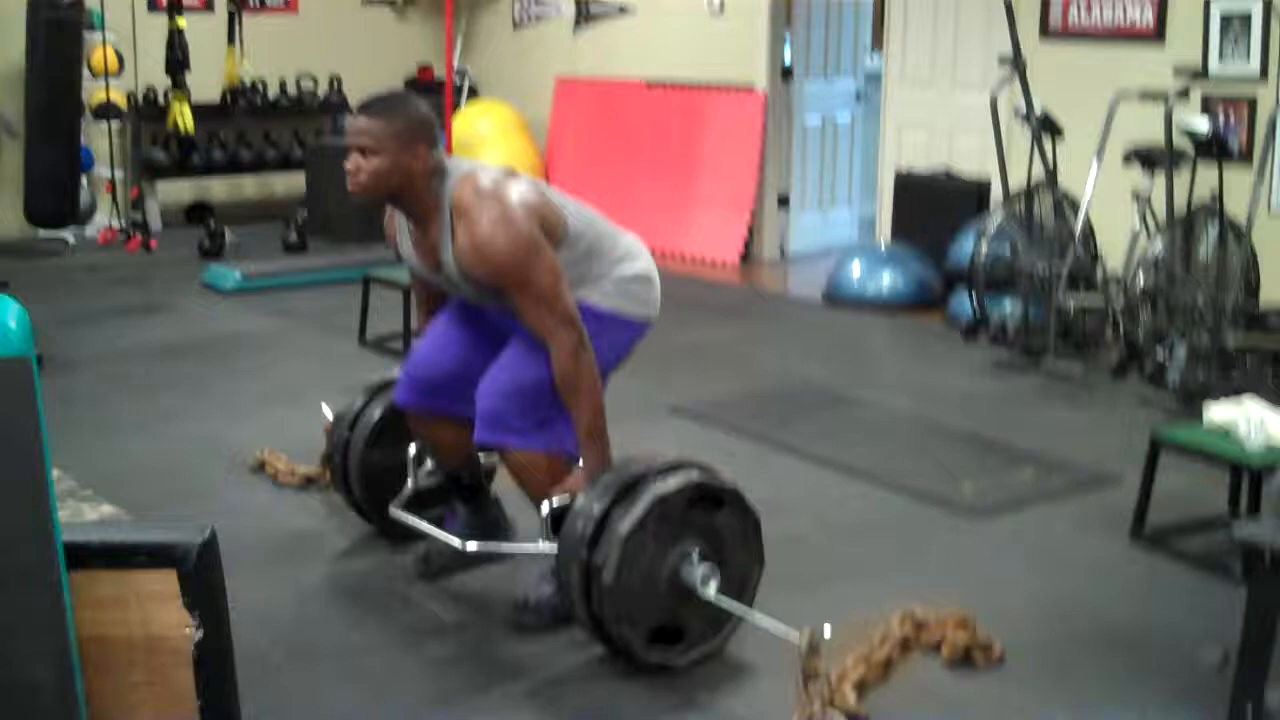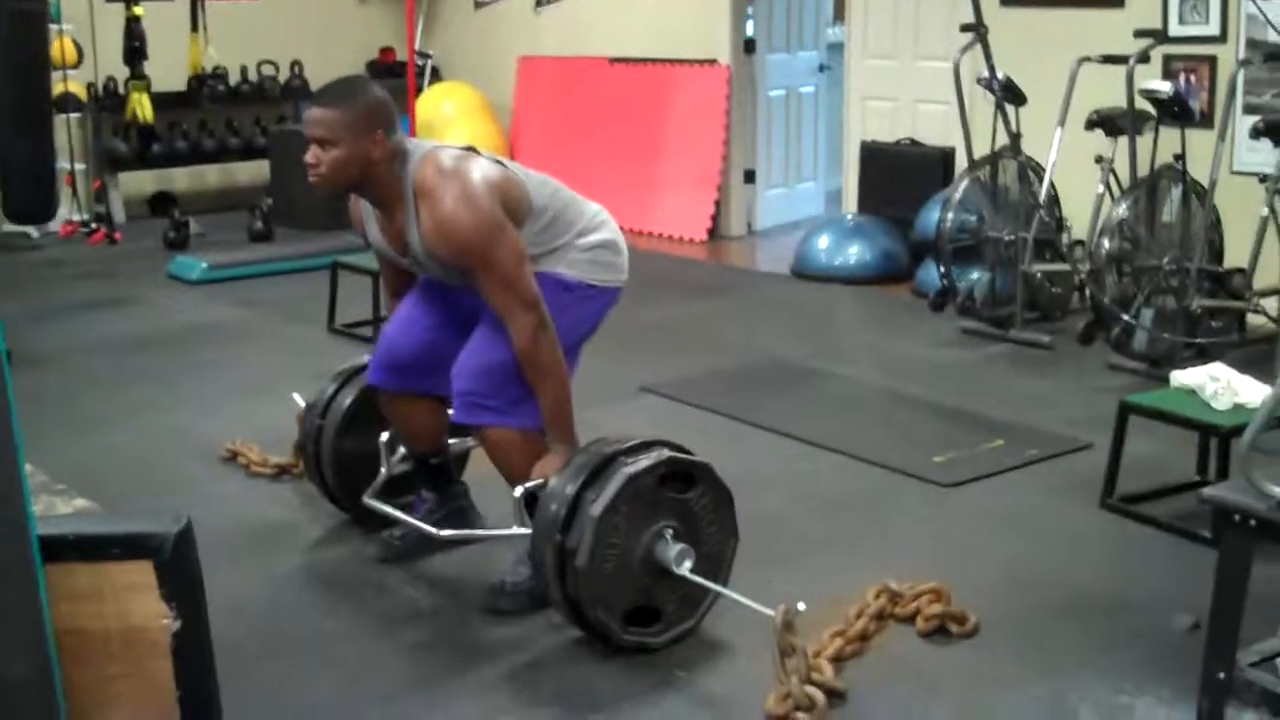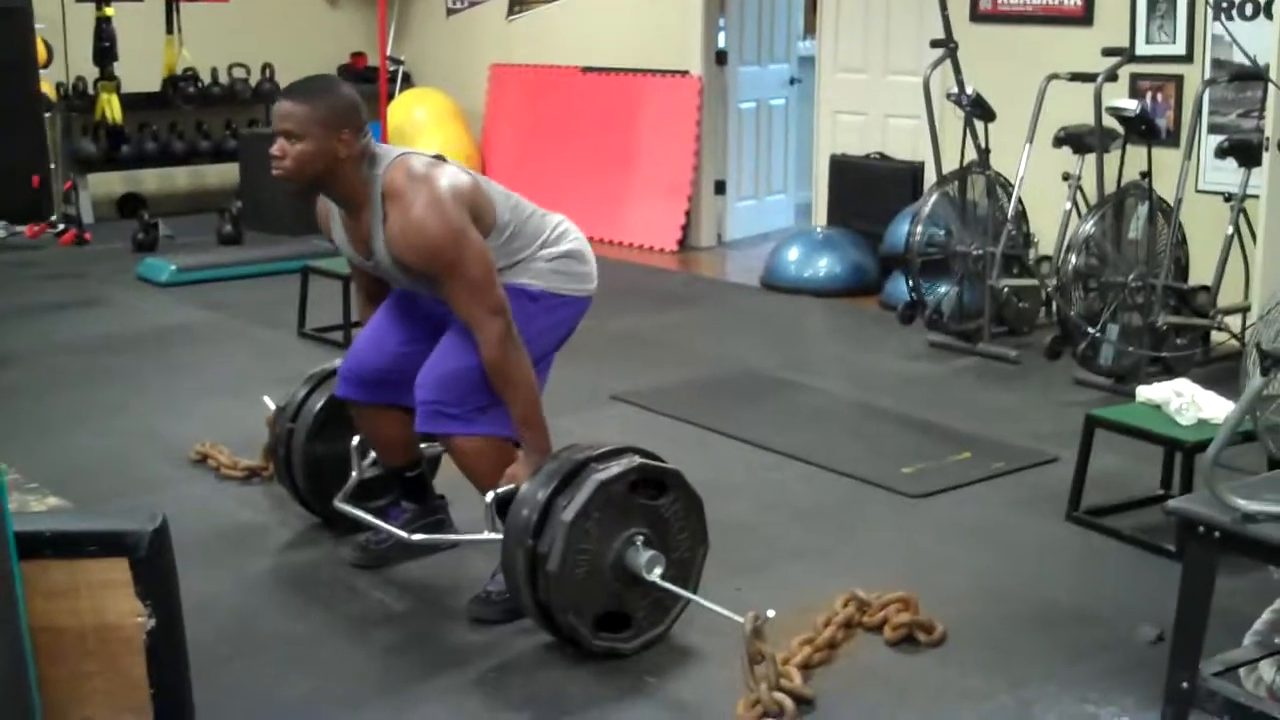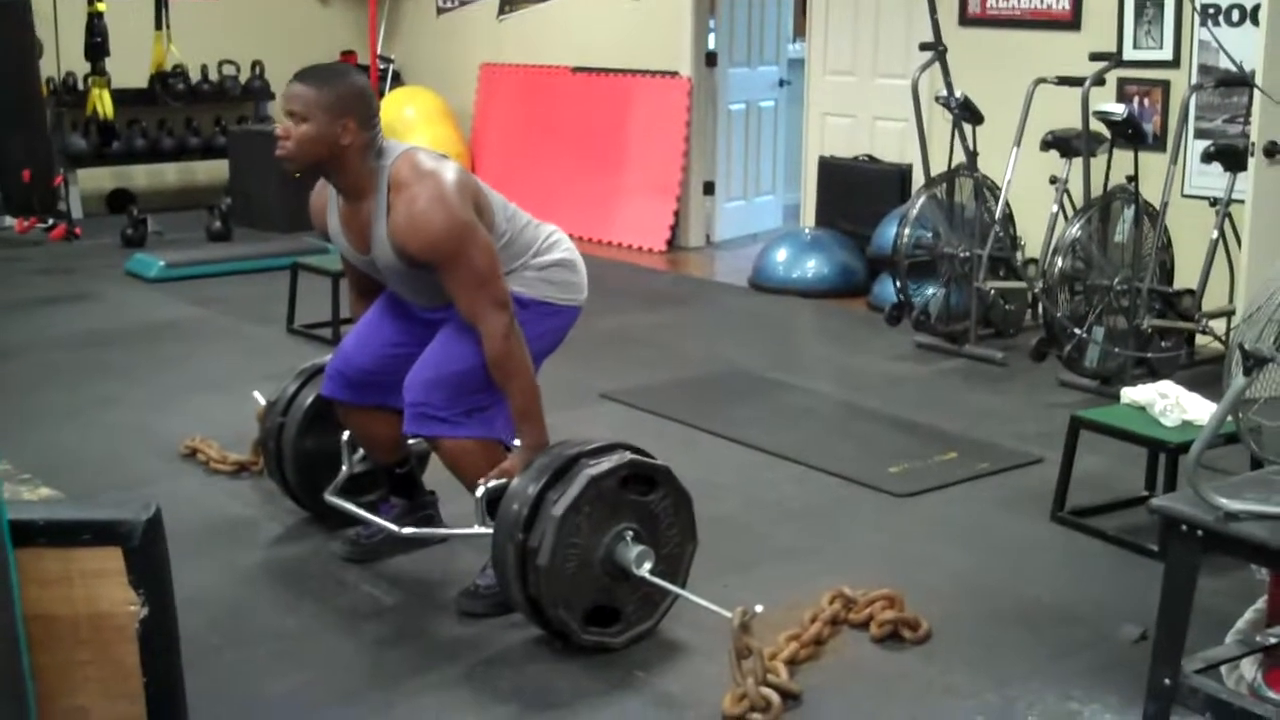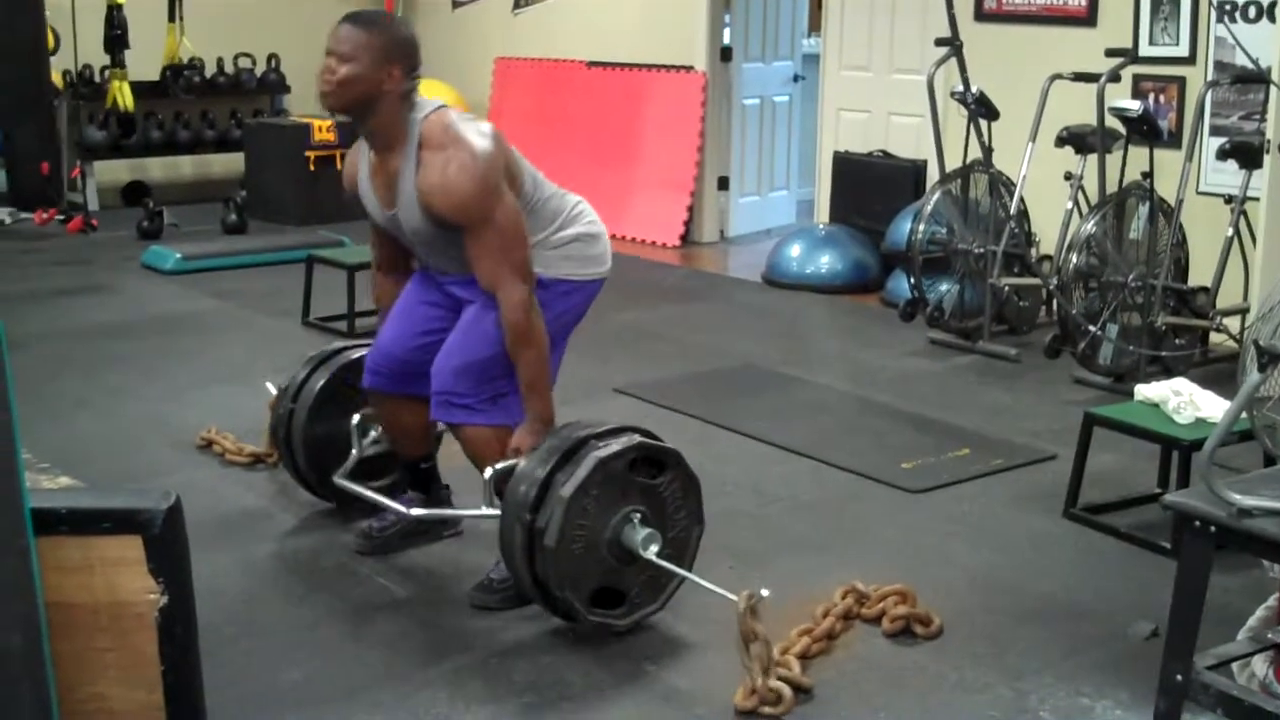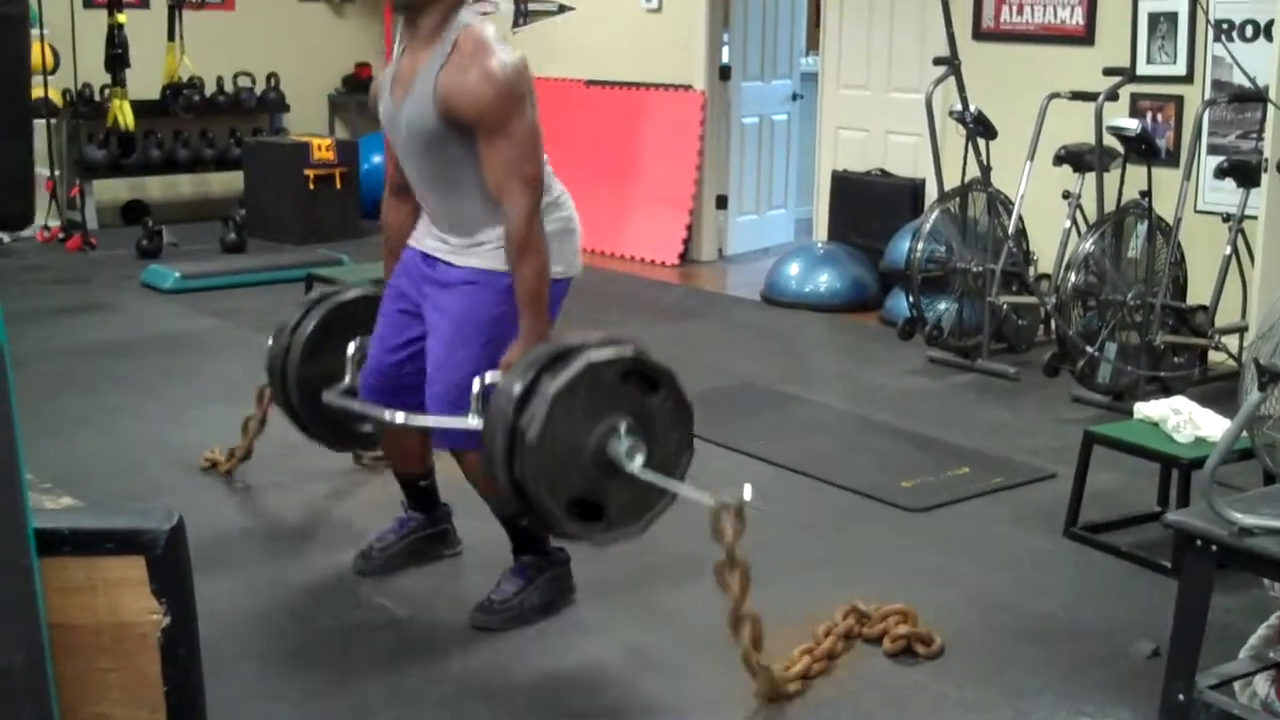
dt=0.4s
person 1, frame 1
left shoulder: (488, 222)
right shoulder: (402, 216)
left elbow: (567, 340)
right elbow: (432, 309)
left wrist: (595, 467)
left hip: (608, 291)
right hip: (519, 291)
left knee: (508, 409)
right knee: (424, 384)
right ankle: (478, 514)
person 1, frame 2
left shoulder: (452, 202)
right shoulder: (365, 199)
left elbow: (529, 323)
right elbow: (399, 291)
left wrist: (563, 447)
right wrist: (412, 365)
left hip: (574, 261)
right hip: (488, 264)
left knee: (485, 390)
right knee: (395, 366)
right ankle: (445, 502)
person 1, frame 3
left shoulder: (420, 209)
right shoulder: (333, 203)
left elbow: (495, 330)
right elbow: (373, 294)
left wrist: (537, 455)
right wrist: (383, 352)
left hip: (544, 276)
right hip: (455, 280)
left knee: (448, 400)
right knee: (364, 378)
right ankle: (422, 512)
person 1, frame 4
left shoulder: (424, 203)
right shoulder: (327, 199)
left elbow: (496, 325)
right elbow: (365, 291)
left wrist: (533, 449)
right wrist: (373, 353)
left hip: (533, 284)
left knee: (436, 402)
right knee: (350, 379)
right ankle: (411, 509)
person 1, frame 5
left shoulder: (455, 162)
right shoulder: (361, 163)
left elbow: (514, 296)
right elbow: (390, 269)
left wrist: (540, 427)
right wrist: (391, 346)
left hip: (554, 258)
left knee: (464, 394)
right knee: (386, 372)
right ankle: (427, 504)
person 1, frame 6
left shoulder: (480, 65)
right shoulder: (399, 60)
left elbow: (521, 207)
right elbow: (398, 194)
left wrist: (531, 344)
right wrist: (389, 291)
left hip: (503, 262)
right hip: (434, 252)
left knee: (467, 420)
right knee: (384, 390)
left ankle: (541, 564)
right ankle: (428, 521)
